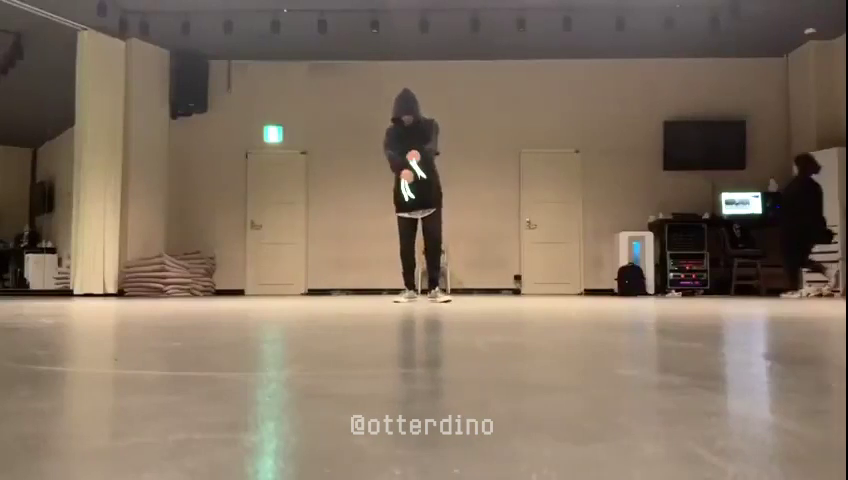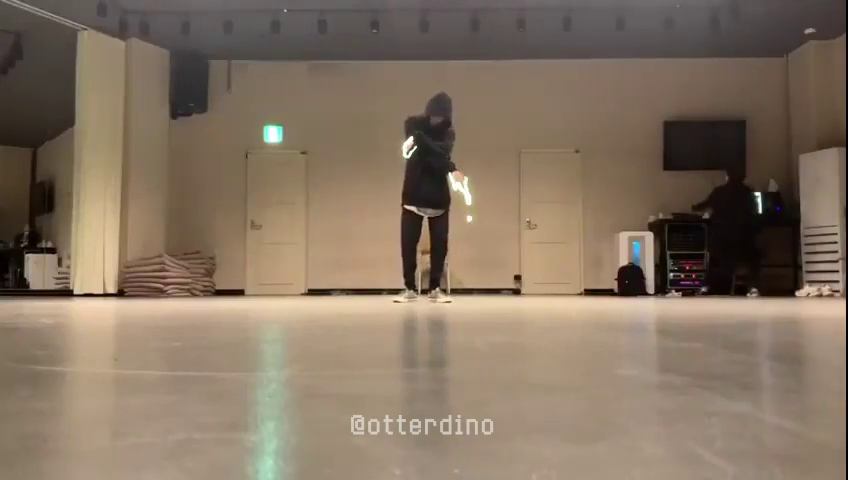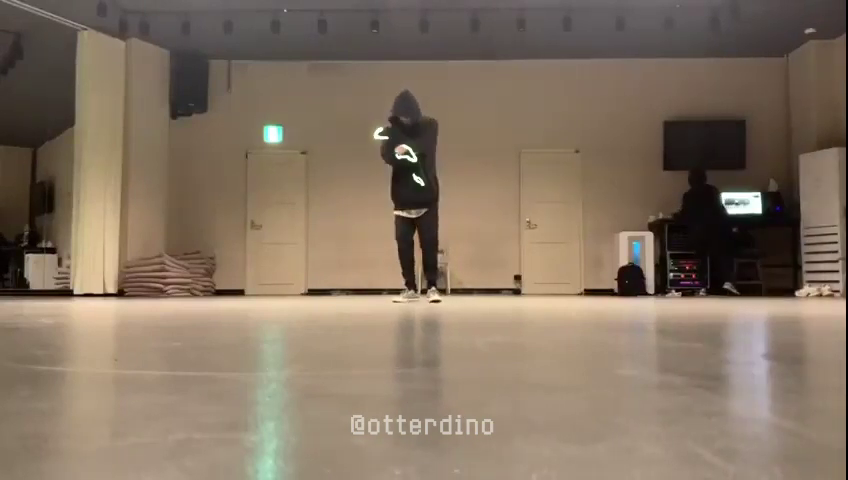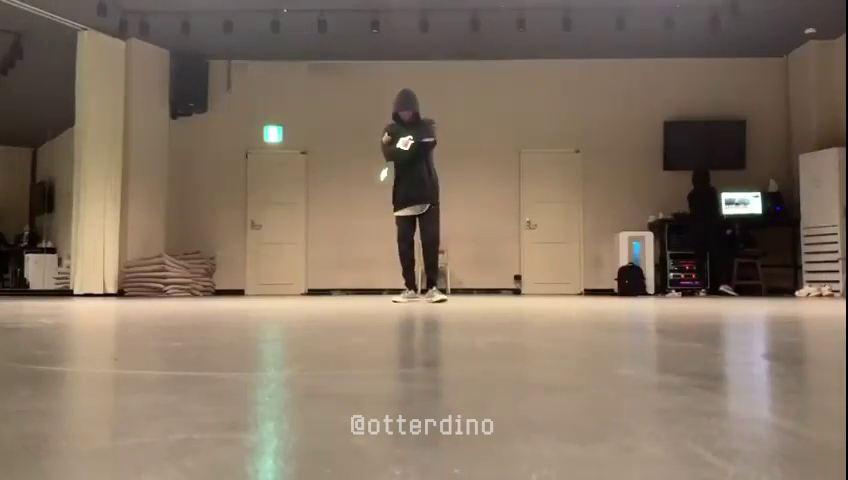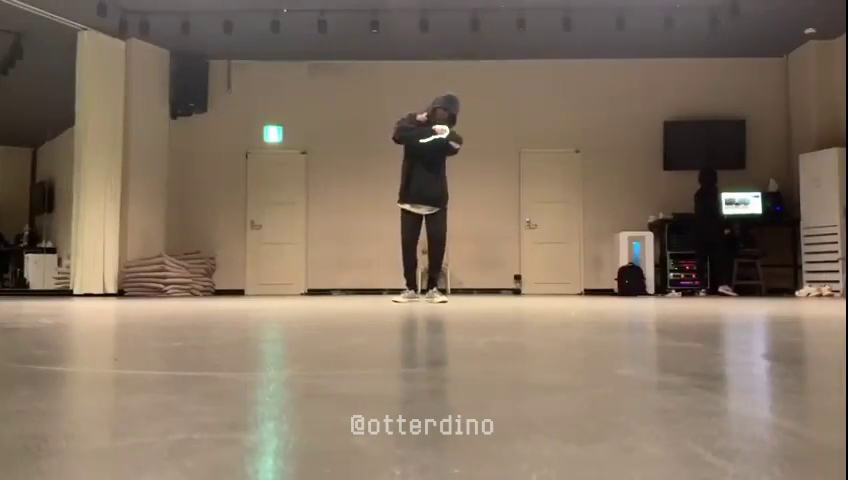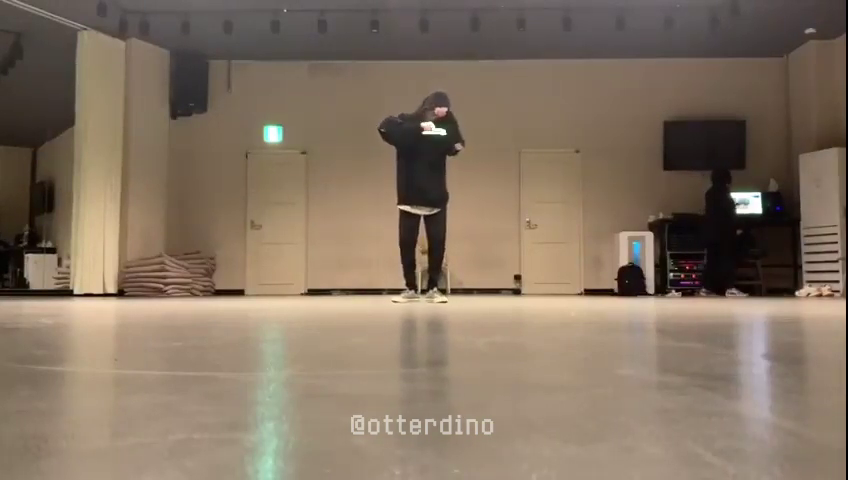
dt=0.7s
person 1, frame 1
left shoulder: (429, 126)
right shoulder: (392, 133)
left elbow: (432, 147)
right elbow: (391, 155)
left wrist: (419, 153)
right wrist: (401, 169)
left hip: (429, 195)
right hip: (405, 196)
left knee: (434, 243)
right knee: (406, 244)
left ankle: (434, 288)
right ankle: (409, 288)
person 1, frame 2
left shoulder: (448, 133)
right shoulder: (413, 125)
left elbow: (443, 150)
right elbow: (423, 148)
left wrist: (425, 144)
right wrist: (451, 168)
left hip: (438, 194)
right hip: (414, 193)
left knee: (440, 242)
right knee: (408, 241)
left ankle: (435, 288)
right ankle: (409, 288)
person 1, frame 3
left shoulder: (429, 126)
right shoulder: (393, 130)
left elbow: (420, 147)
right elbow: (387, 156)
left wrist: (399, 142)
right wrist: (398, 152)
left hip: (426, 194)
right hip: (403, 195)
left knee: (429, 241)
right knee: (403, 241)
left ankle: (432, 287)
right ankle: (410, 288)
person 1, frame 4
left shoulder: (426, 125)
right shoulder: (391, 130)
left elbow: (428, 143)
right elbow: (390, 154)
left wrist: (402, 142)
right wrist: (402, 145)
left hip: (427, 193)
right hip: (403, 195)
left knee: (431, 240)
right knee: (404, 241)
left ankle: (432, 287)
right ankle: (410, 288)
person 1, frame 5
left shoulder: (447, 131)
right shoulder: (413, 120)
left elbow: (454, 146)
right elbow: (399, 135)
right wrist: (430, 131)
left hip: (436, 195)
right hip: (412, 193)
left knee: (438, 241)
right knee: (408, 242)
left ankle: (433, 288)
right ankle: (411, 288)
person 1, frame 6
left shoulder: (443, 128)
right shoulder: (407, 122)
left elbow: (456, 146)
right elbow: (384, 128)
left wrist: (448, 118)
right wrist: (418, 128)
left hip: (436, 196)
right hip: (410, 195)
left knee: (437, 242)
right knee: (407, 242)
left ankle: (433, 288)
right ankle: (410, 288)
person 2, frame 1
left shoulder: (796, 183)
right shoulder: (814, 186)
left elbow: (786, 204)
right elbow: (817, 209)
right wrist: (822, 229)
left hip: (796, 227)
right hip: (811, 228)
left knee: (791, 258)
right knee: (801, 259)
left ankle: (795, 289)
right ankle: (827, 272)
person 2, frame 2
left shoulder: (719, 192)
right shoulder: (748, 192)
left elbow: (705, 205)
right elbow: (753, 213)
left wrist: (695, 207)
right wrist: (753, 231)
left hip: (722, 232)
right hip: (743, 233)
left knee: (717, 260)
right knee: (752, 261)
left ankle: (710, 288)
right ankle: (754, 288)
person 2, frame 3
left shoulder: (688, 196)
right shoulder: (712, 190)
left elbow: (683, 216)
right elbow: (720, 208)
right wrist: (728, 226)
left hip: (698, 232)
right hip: (716, 228)
left knee: (702, 258)
right knee: (722, 254)
right ankle: (727, 281)
person 2, frame 4
left shoulder: (692, 195)
right shoulder: (711, 192)
right elbow: (716, 213)
right wrist: (724, 228)
left hip: (698, 232)
right hip: (712, 230)
left knee: (702, 259)
right knee: (722, 256)
right ankle: (724, 284)
person 2, frame 5
left shoulder: (698, 194)
right shoulder: (713, 192)
right elbow: (716, 212)
right wrist: (724, 228)
left hip: (700, 231)
right hip: (714, 231)
left knee: (703, 259)
right knee: (723, 257)
right ankle: (723, 285)
person 2, frame 6
left shoulder: (710, 193)
right shoulder: (724, 193)
right elbow: (729, 212)
right wrist: (735, 228)
left hip: (711, 231)
right hip: (724, 232)
left knee: (712, 259)
right knee: (728, 259)
left ankle: (707, 287)
right ankle: (730, 288)
